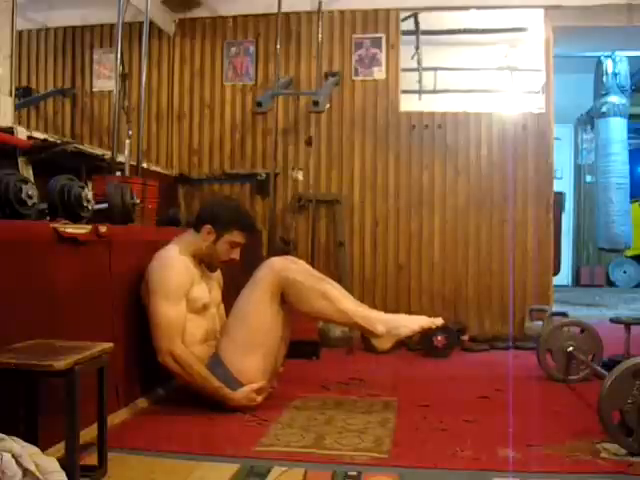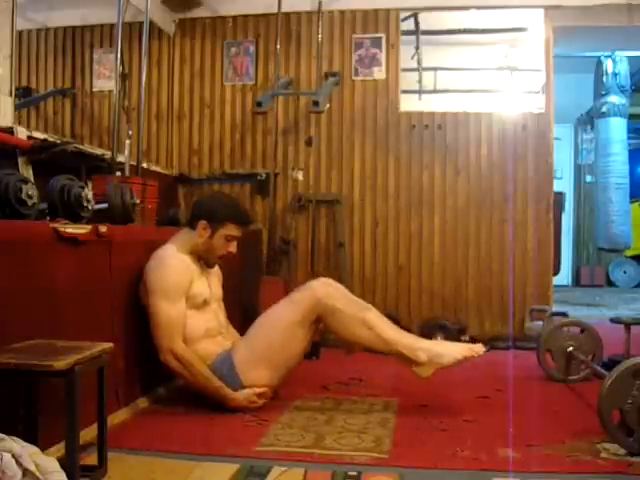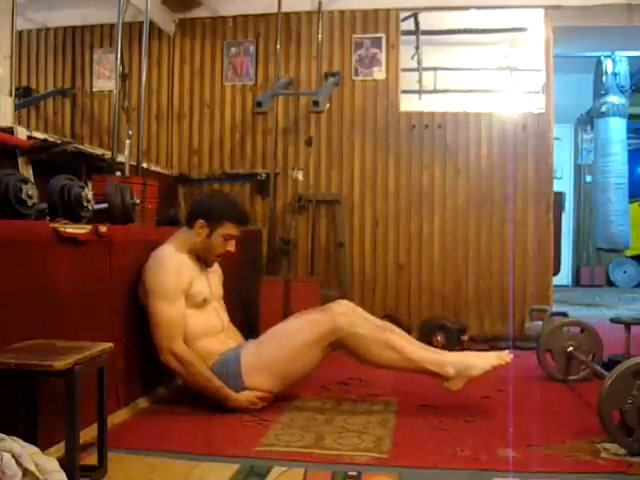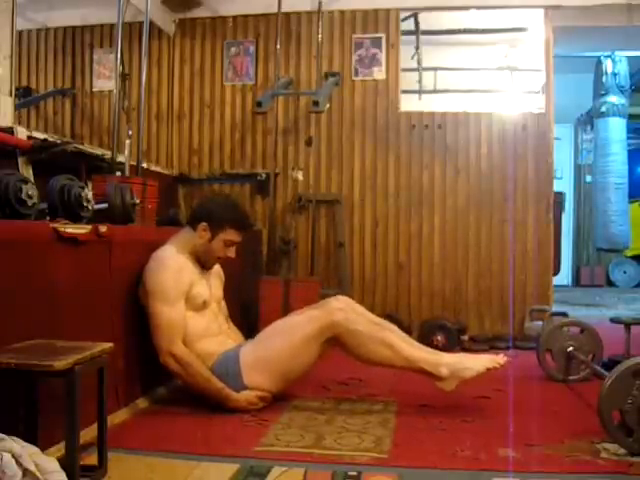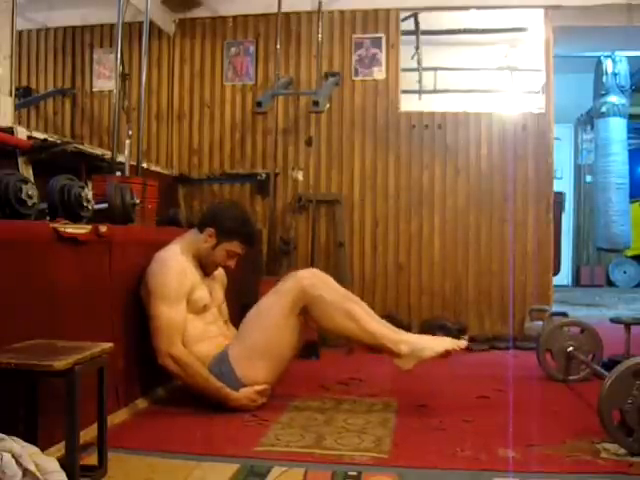
dt=0.5s
person 1, frame 1
left shoulder: (207, 266)
right shoulder: (170, 266)
right elbow: (168, 351)
left wrist: (264, 365)
right wrist: (228, 396)
left hip: (231, 367)
right hip: (223, 377)
left knee: (286, 272)
right knee: (277, 269)
left ankle: (377, 324)
right ankle: (379, 325)
person 1, frame 2
left shoulder: (207, 264)
right shoulder: (168, 265)
right elbow: (171, 350)
left wrist: (260, 357)
right wrist: (229, 396)
left hip: (234, 365)
right hip: (225, 376)
left knee: (320, 294)
right knee: (319, 293)
left ankle: (416, 350)
right ankle: (419, 352)
person 1, frame 3
left shoulder: (207, 265)
right shoulder: (166, 265)
right elbow: (171, 351)
left wrist: (257, 358)
right wrist: (228, 397)
left hip: (237, 361)
right hip: (225, 375)
left knee: (341, 311)
right knee: (337, 320)
left ankle: (445, 363)
right ankle: (447, 367)
person 1, frame 4
left shoulder: (209, 267)
right shoulder: (167, 267)
right elbow: (170, 352)
left wrist: (257, 357)
right wrist: (229, 397)
left hip: (236, 361)
right hip: (225, 374)
left knee: (339, 306)
right knee: (334, 315)
left ankle: (440, 363)
right ankle: (441, 367)
person 1, frame 5
left shoulder: (211, 269)
right shoulder: (170, 268)
right elbow: (169, 354)
left wrist: (260, 356)
right wrist: (228, 396)
left hip: (232, 365)
right hip: (223, 377)
left knee: (310, 280)
right knee: (303, 283)
left ankle: (399, 342)
right ankle: (402, 346)
